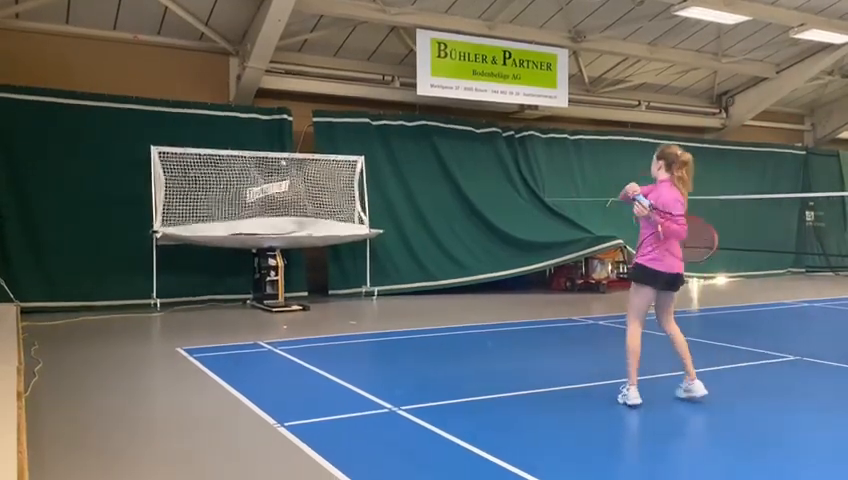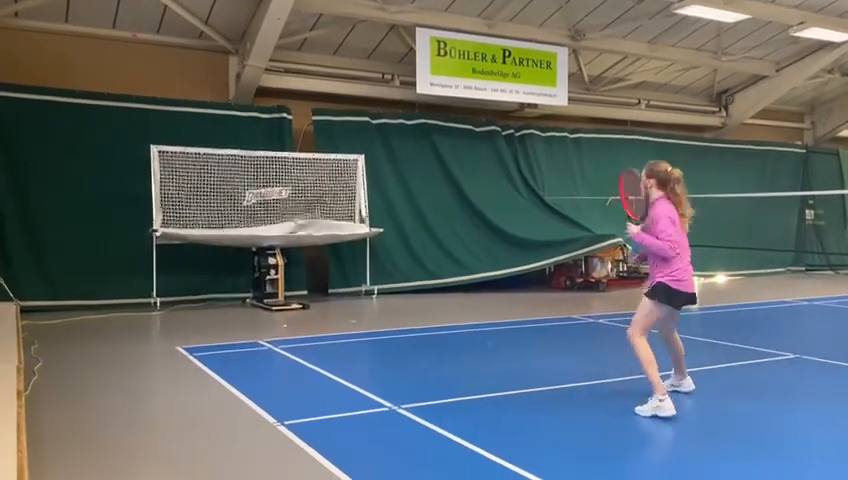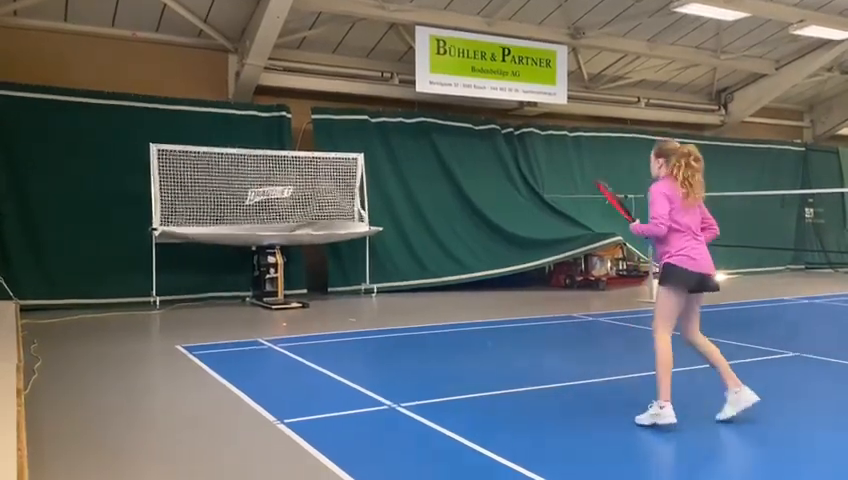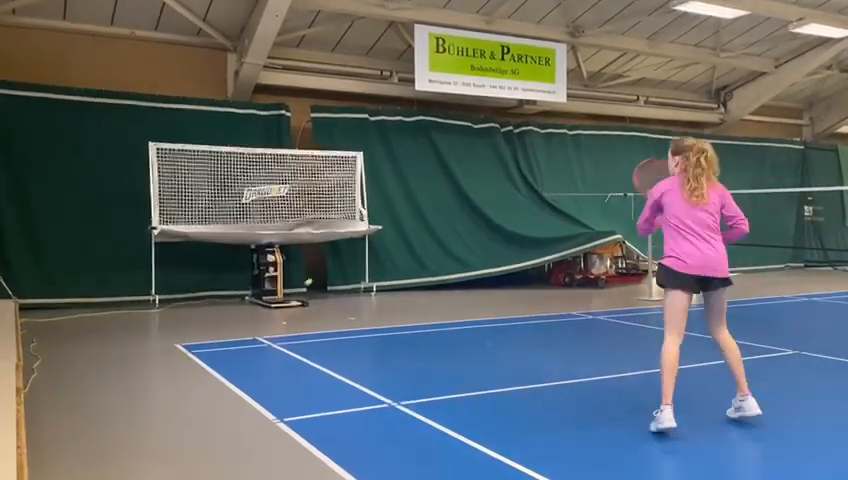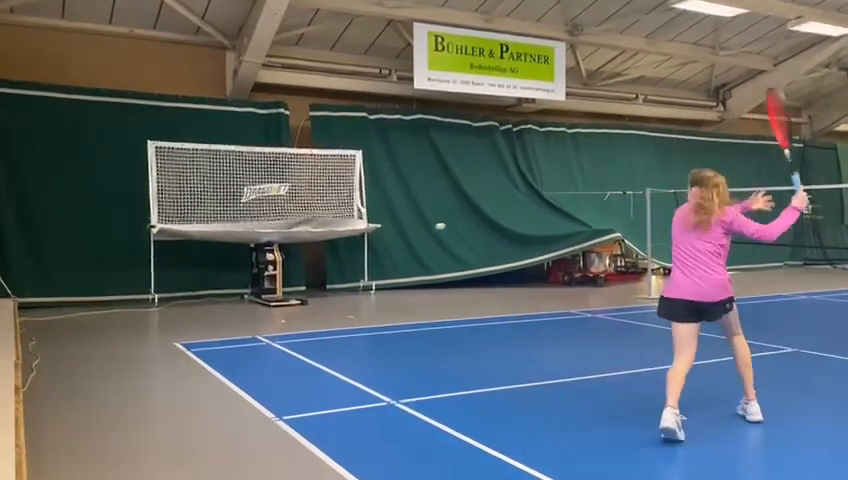
dt=0.3s
person 1, frame 1
left shoulder: (670, 194)
right shoulder: (658, 189)
left elbow: (680, 232)
right elbow: (630, 197)
left wrist: (651, 216)
right wrist: (633, 191)
left hip: (654, 265)
right hip: (668, 268)
left knee: (634, 323)
right knee: (668, 323)
left ankle: (631, 389)
right ankle: (692, 381)
person 1, frame 2
left shoulder: (660, 210)
right shoulder: (671, 208)
left elbow: (667, 249)
left wrist: (636, 235)
right wrist: (644, 255)
left hip: (669, 282)
right hip: (681, 282)
left knee: (636, 334)
right knee: (666, 330)
left ankle: (661, 399)
right ankle: (681, 378)
person 1, frame 3
left shoulder: (659, 188)
right shoulder: (690, 191)
left elbow: (659, 227)
right elbow: (711, 229)
left wrist: (636, 227)
left hip: (679, 265)
right hip: (700, 266)
left knee: (661, 333)
right knee: (692, 334)
left ankle: (663, 407)
right ankle: (738, 391)
person 1, frame 4
left shoulder: (662, 188)
right shoulder: (716, 190)
left elbow: (643, 228)
right elbow: (741, 228)
left hip: (680, 266)
right hip: (715, 266)
left knee: (673, 336)
right knee: (719, 331)
left ankle: (666, 409)
right ankle: (745, 399)
person 1, frame 5
left shoulder: (680, 214)
right shoulder: (725, 215)
right elbow: (767, 235)
left wrist: (746, 206)
right wrist: (794, 208)
left hip: (678, 293)
right hip: (715, 291)
left knee: (682, 358)
right knee: (736, 337)
left ankle: (670, 412)
right ankle: (751, 402)
